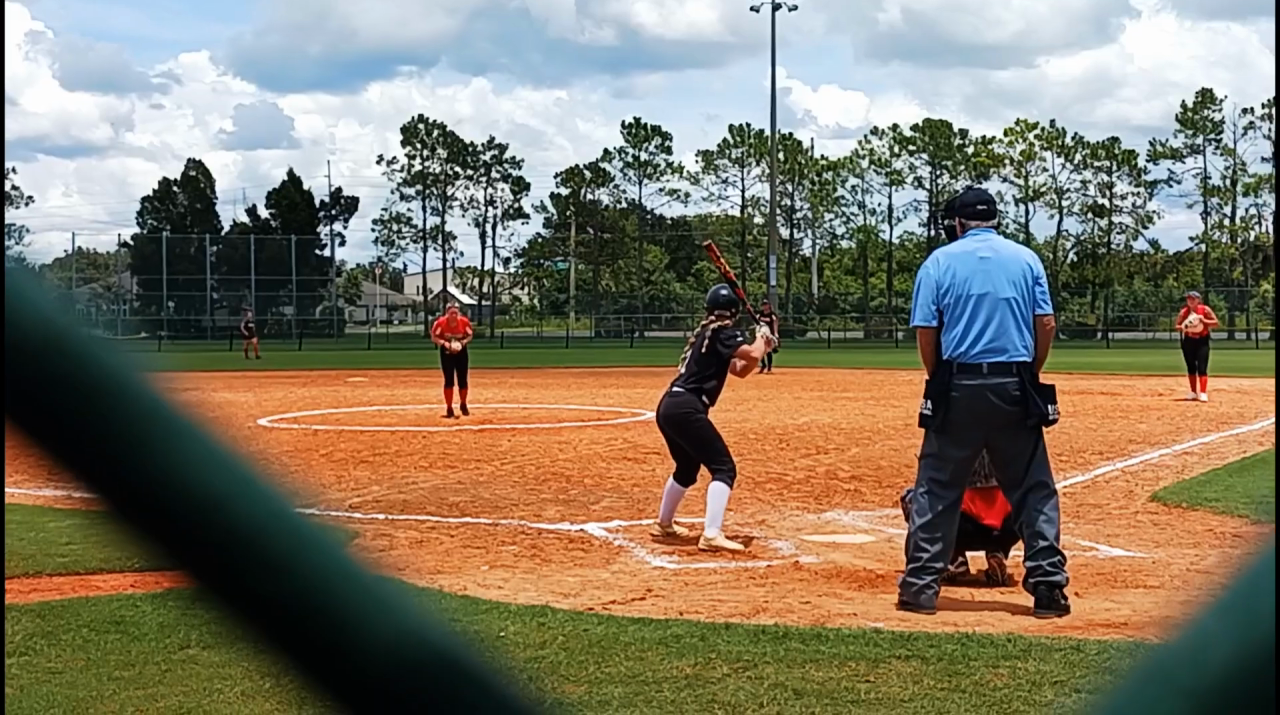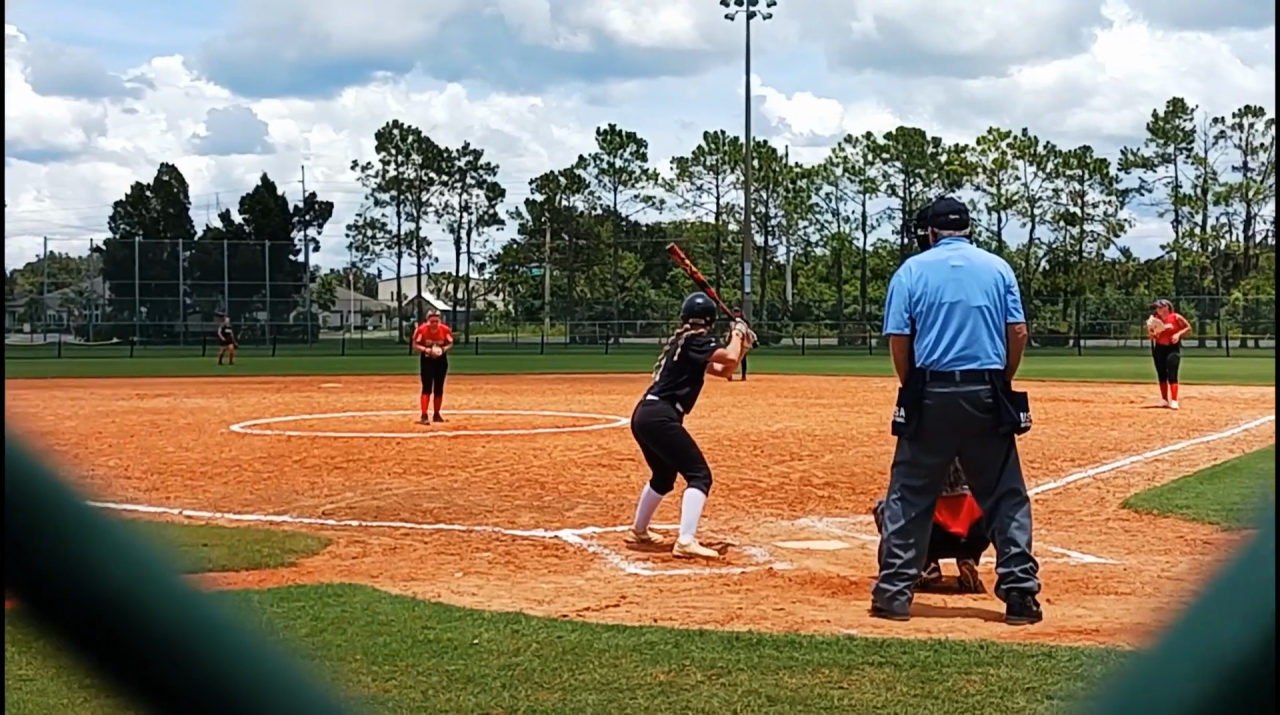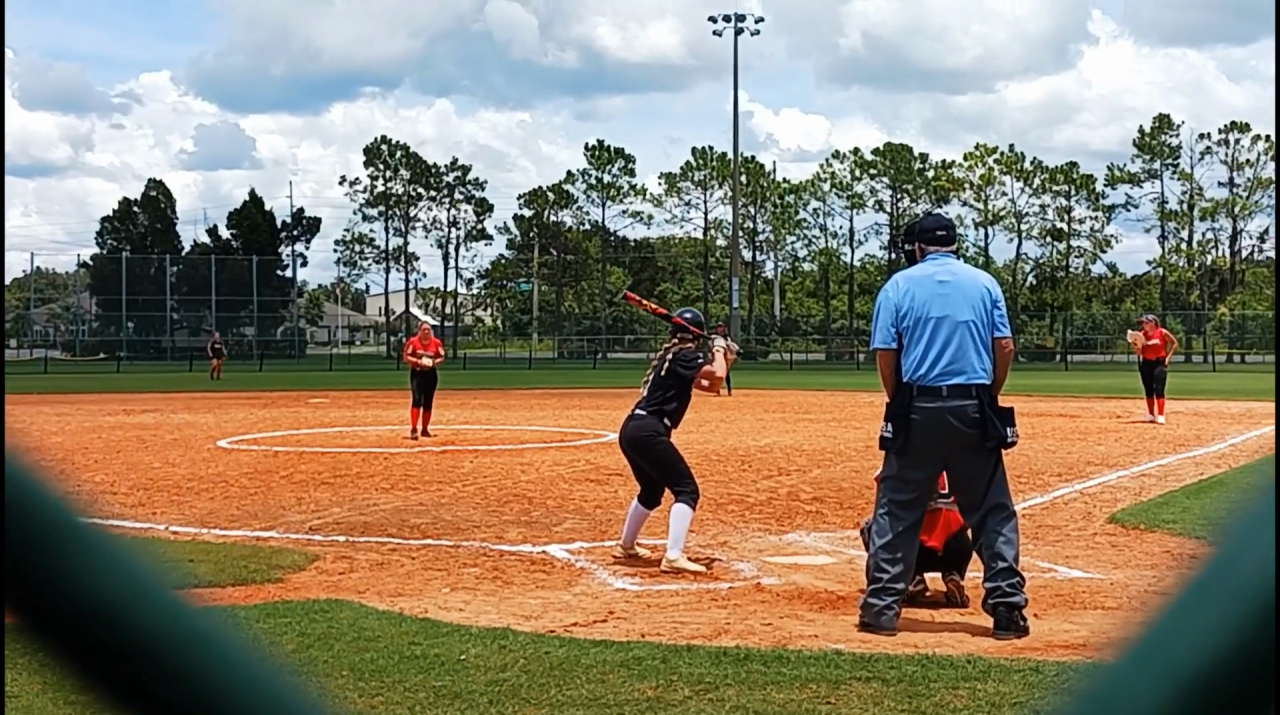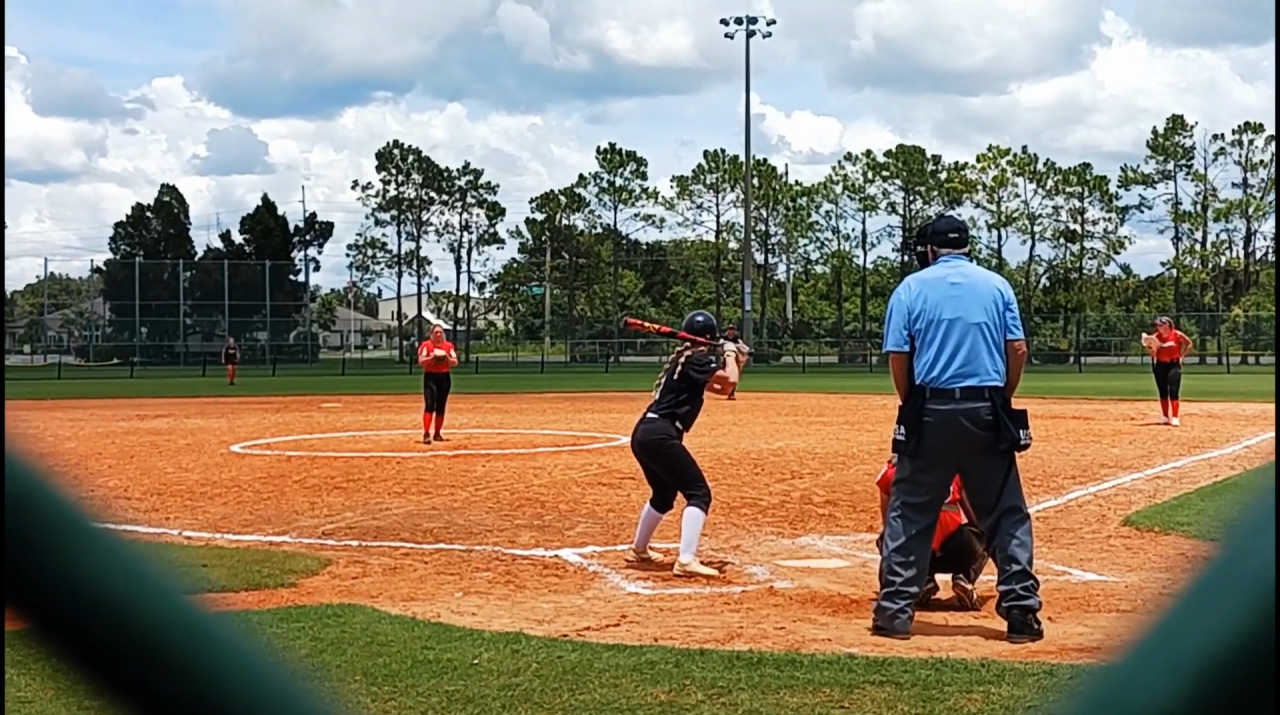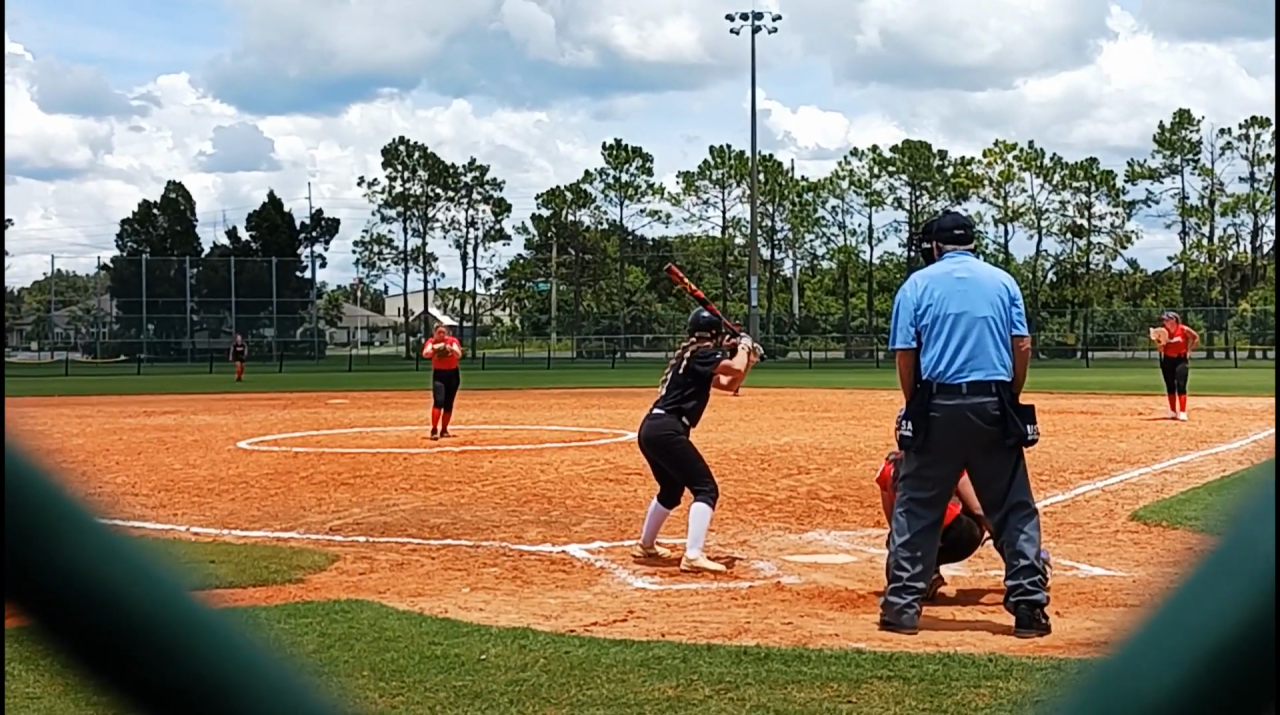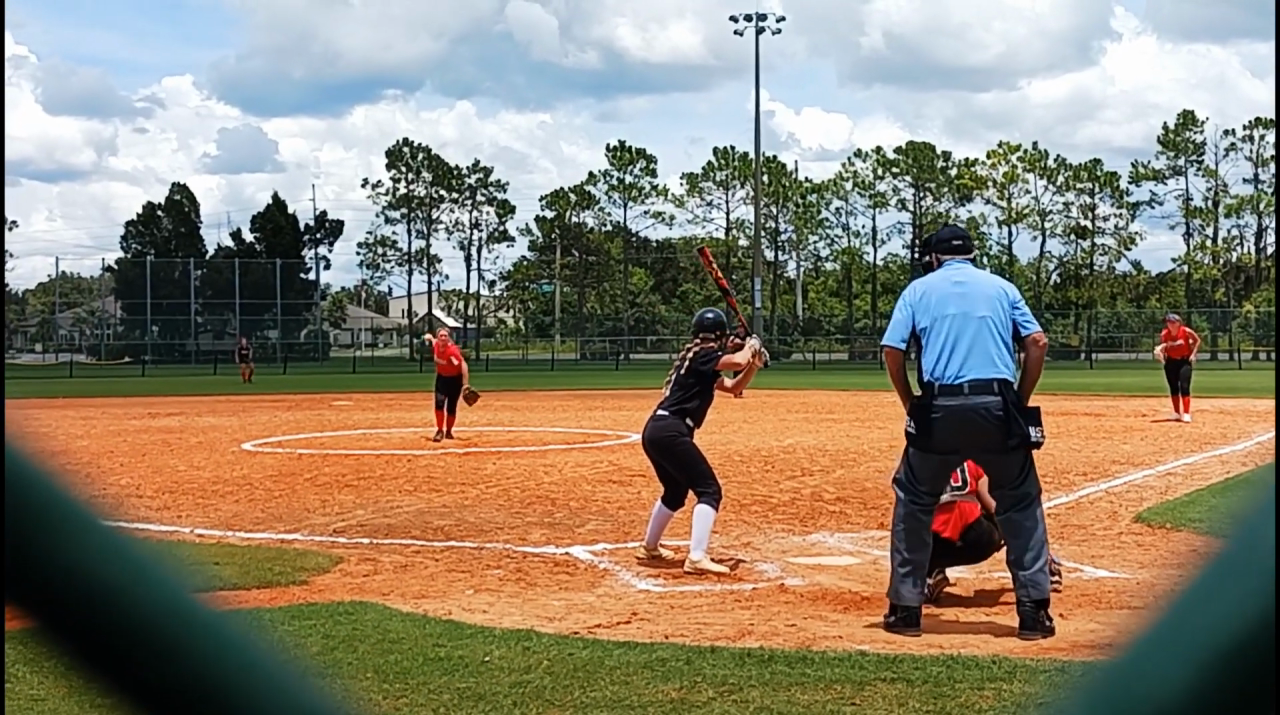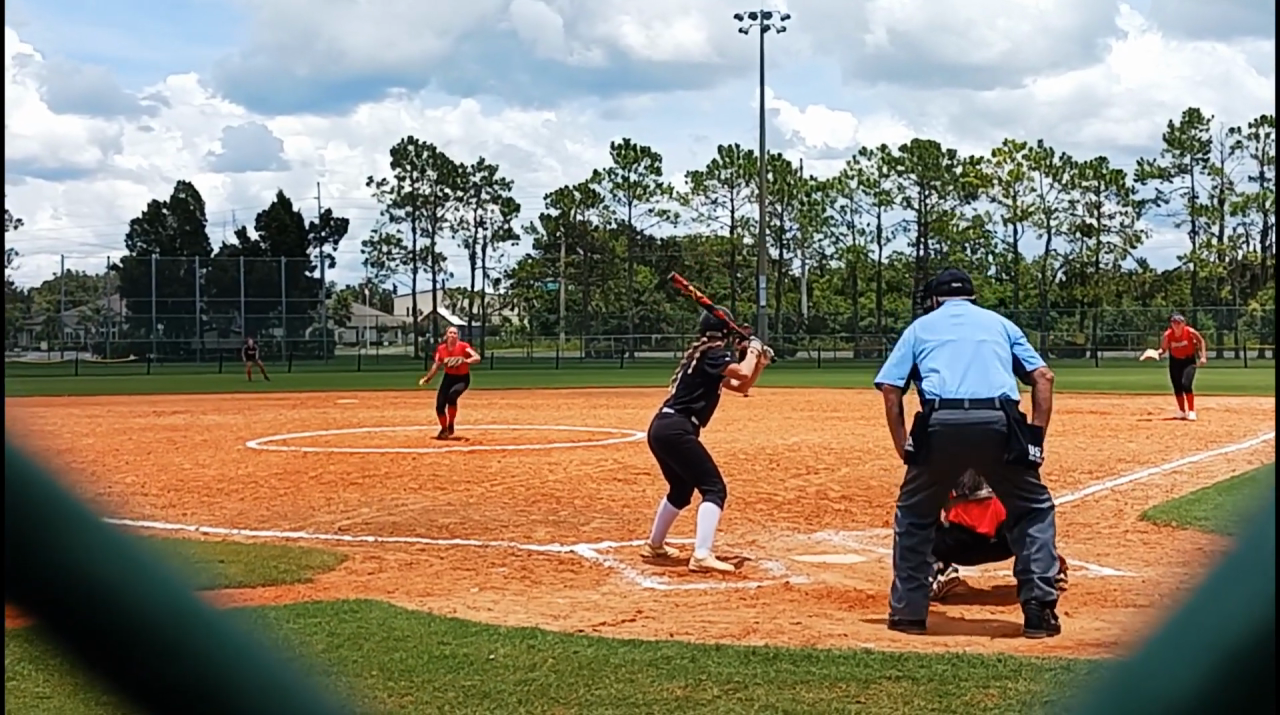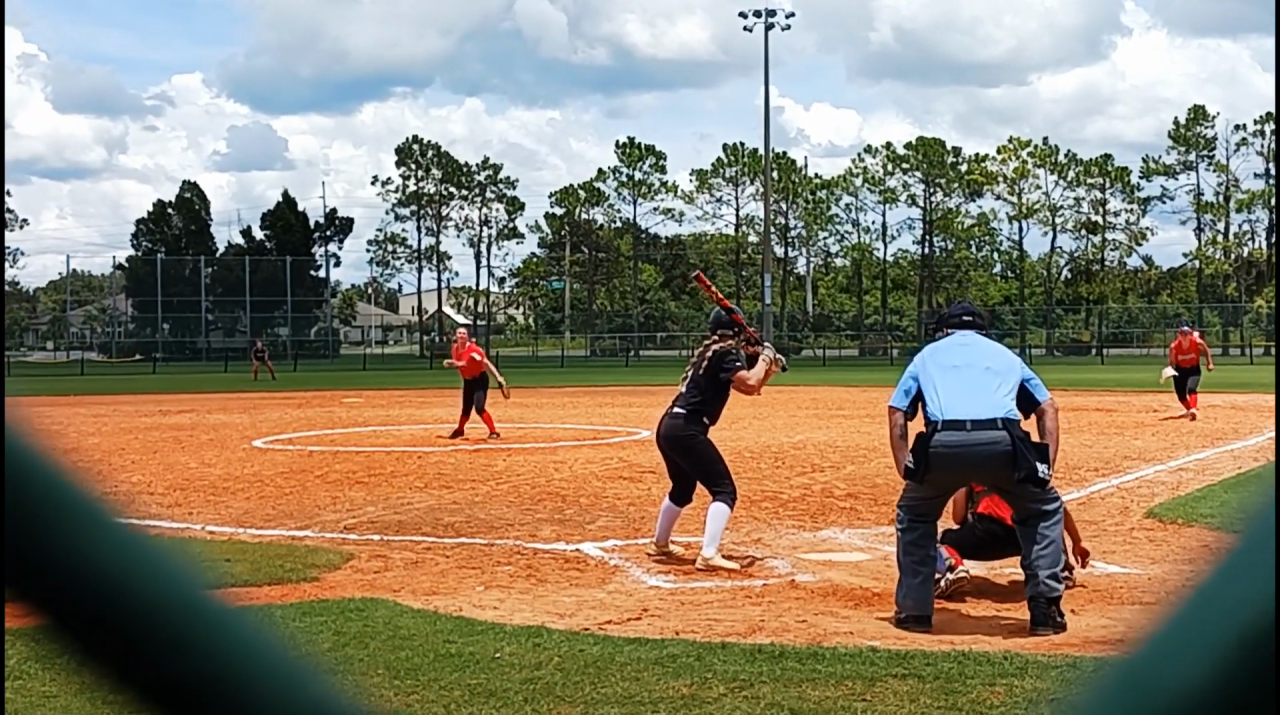
dt=0.3s
person 1, frame 1
left shoulder: (940, 261)
right shoulder: (1026, 258)
left elbow: (926, 332)
right elbow: (1046, 326)
left wrist: (939, 384)
right wrist: (1030, 377)
left hip: (958, 387)
right hip: (1015, 387)
left knee: (937, 490)
right knee: (1034, 490)
left ankle: (921, 587)
right ankle: (1048, 587)
person 1, frame 2
left shoulder: (912, 270)
right shoulder: (998, 267)
left elbow: (898, 341)
right elbow: (1018, 333)
left wrist: (912, 391)
right wrist: (1002, 385)
left hip: (931, 394)
right hip: (987, 393)
left knee: (909, 497)
right knee: (1006, 497)
left ankle: (894, 594)
right ankle: (1020, 594)
person 1, frame 3
left shoulder: (899, 285)
right shoulder: (984, 282)
left elbow: (886, 356)
right elbow: (1005, 348)
left wrist: (899, 406)
right wrist: (988, 399)
left hip: (918, 409)
right hip: (974, 409)
left knee: (896, 512)
right knee: (993, 512)
left ankle: (881, 608)
right ankle: (1007, 609)
person 1, frame 4
left shoulder: (911, 287)
right shoulder: (997, 284)
left elbow: (898, 358)
right elbow: (1018, 350)
left wrist: (912, 409)
right wrist: (1001, 403)
left hip: (931, 411)
right hip: (986, 411)
left knee: (909, 514)
right knee: (1007, 514)
left ankle: (895, 612)
right ankle: (1021, 612)
person 1, frame 5
left shoulder: (917, 283)
right shoulder: (1002, 280)
left elbow: (905, 357)
right elbow: (1022, 347)
left wrist: (915, 408)
right wrist: (1010, 401)
left hip: (937, 407)
right hip: (993, 406)
left knee: (916, 510)
right knee: (1014, 510)
left ankle: (902, 609)
right ankle: (1029, 608)
person 1, frame 6
left shoulder: (918, 289)
right shoulder: (1001, 287)
left elbow: (892, 351)
right elbow: (1037, 342)
left wrist: (911, 406)
right wrist: (1020, 402)
left hip: (940, 407)
right hip: (996, 405)
left knee: (913, 501)
right knee: (1021, 503)
left ankle: (906, 609)
right ankle: (1033, 610)
person 1, frame 7
left shoulder: (920, 326)
right shoulder: (999, 322)
left elbow: (891, 389)
right elbow: (1043, 376)
left wrist: (904, 446)
right wrist: (1035, 437)
left hip: (940, 424)
right hip: (998, 422)
left knee: (914, 515)
right knee: (1034, 508)
left ankle: (909, 611)
right ankle: (1038, 611)
person 1, frame 8
left shoulder: (928, 354)
right shoulder: (1004, 353)
left elbow: (897, 414)
right elbow: (1048, 408)
left wrist: (907, 472)
right wrist: (1044, 469)
left hip: (943, 444)
right hip: (1001, 443)
left knee: (914, 514)
right knee: (1044, 509)
left ankle: (914, 610)
right ankle: (1045, 609)
person 2, frame 1
left shoulder: (706, 333)
right shoulder: (723, 333)
left elbow: (740, 370)
right elbow: (753, 356)
left wrist: (763, 348)
right wrist: (761, 335)
left hip: (669, 407)
right hip: (687, 409)
left knee: (687, 467)
right knee: (724, 468)
left ankle: (663, 524)
right ankle: (711, 535)
person 2, frame 2
left shoulder: (683, 342)
right shoulder: (696, 341)
left elbow: (723, 370)
right elbow: (730, 358)
left wrist: (743, 346)
right wrist: (737, 332)
left hip: (644, 415)
right hip: (660, 417)
left knee: (664, 475)
right knee: (699, 474)
left ankle: (638, 530)
right ankle: (686, 542)
person 2, frame 3
left shoulder: (672, 357)
right shoulder: (684, 356)
left elbow: (710, 386)
right elbow: (717, 375)
left wrist: (725, 358)
right wrist: (718, 350)
left hip: (633, 430)
right hip: (648, 432)
left knee: (652, 490)
right knee: (687, 490)
left ankle: (626, 545)
right ankle: (673, 557)
person 2, frame 4
left shoulder: (684, 360)
right shoulder: (696, 360)
left elbow: (722, 388)
right elbow: (730, 380)
left wrist: (736, 361)
right wrist: (730, 355)
left hip: (644, 433)
right hip: (660, 435)
left knee: (664, 494)
right knee: (699, 493)
left ankle: (638, 549)
right ankle: (686, 560)
person 2, frame 5
left shoulder: (691, 356)
right shoulder: (702, 354)
left elbow: (729, 384)
right elbow: (736, 369)
left wrist: (749, 359)
right wrist: (743, 346)
left hip: (651, 429)
right hip: (667, 431)
left knee: (671, 489)
right knee: (706, 489)
left ankle: (645, 544)
right ankle: (693, 556)
person 2, frame 6
left shoulder: (697, 359)
right shoulder: (704, 355)
left elbow: (733, 388)
right elbow: (737, 361)
left wrist: (754, 364)
right wrist: (751, 345)
left hip: (655, 431)
right hip: (670, 433)
left knee: (675, 491)
right knee: (709, 490)
left ankle: (649, 547)
right ankle: (697, 558)
person 2, frame 7
left shoulder: (703, 356)
right shoulder: (712, 354)
left elbow: (740, 386)
right elbow: (743, 374)
left wrist: (760, 362)
right wrist: (753, 350)
left hip: (661, 429)
right hip: (676, 430)
left knee: (681, 489)
right knee: (714, 489)
left ankle: (654, 544)
right ankle: (701, 556)
person 2, frame 8
left shoulder: (711, 353)
right shoulder: (725, 355)
left elbow: (749, 389)
right elbow: (750, 382)
left wrist: (770, 368)
right wrist: (764, 360)
left hip: (669, 426)
right hip: (687, 430)
left knee: (683, 488)
right knee: (724, 490)
left ankle: (660, 542)
right ankle: (708, 555)
